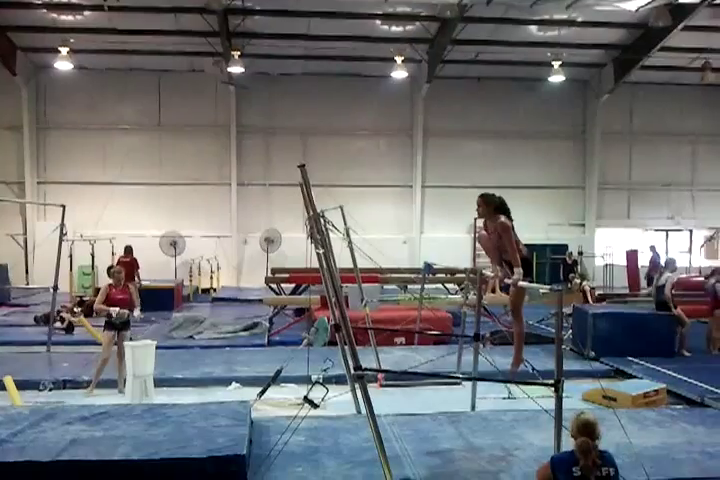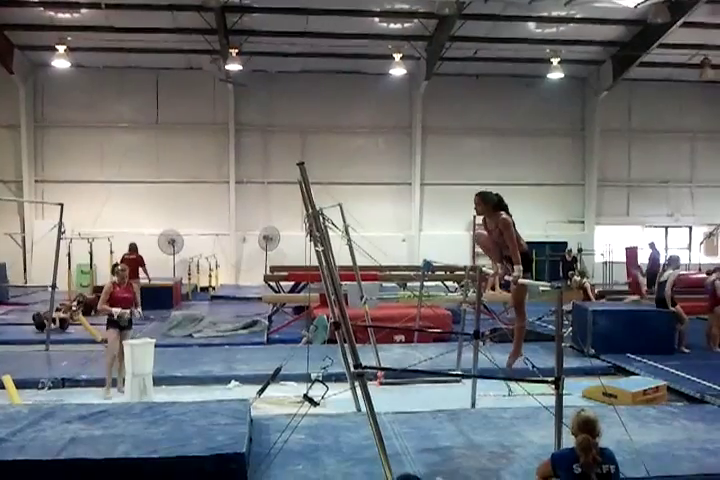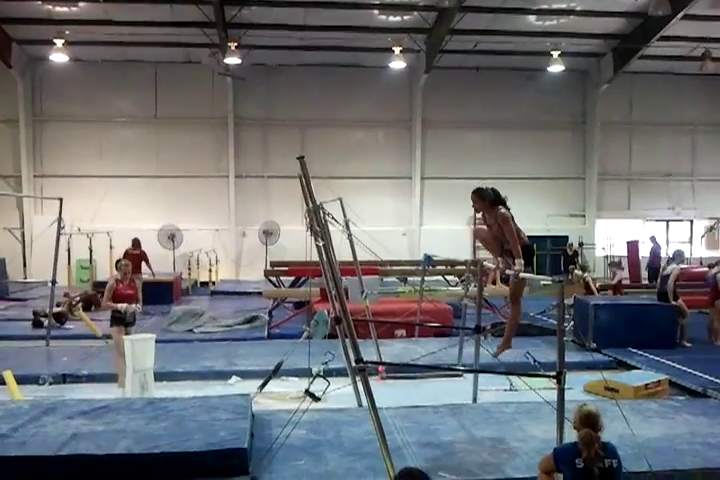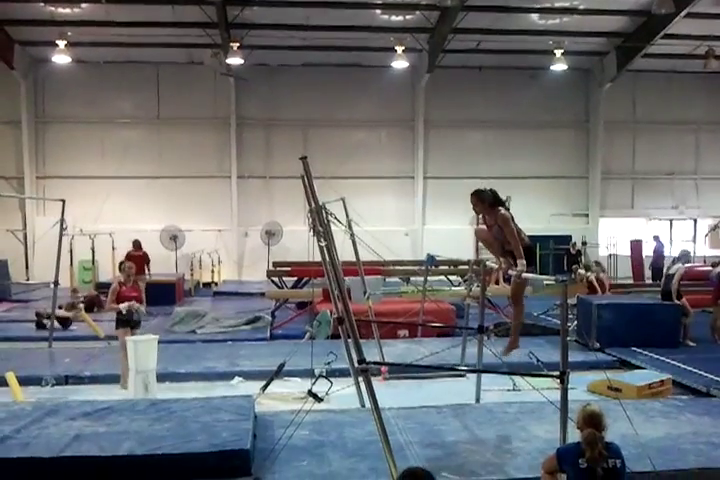
dt=0.2s
person 1, frame 1
left shoulder: (502, 223)
right shoulder: (487, 223)
left elbow: (512, 249)
right elbow: (495, 248)
left wrist: (517, 273)
right wrist: (496, 270)
left hip: (521, 263)
right hip: (507, 261)
left knee: (516, 311)
left ankle: (518, 357)
person 1, frame 2
left shoulder: (503, 219)
right shoulder: (485, 221)
left elbow: (513, 245)
right elbow: (494, 244)
left wrist: (518, 270)
right wrist: (497, 266)
left hip: (522, 258)
right hip: (507, 257)
left knee: (518, 306)
left ankle: (516, 351)
person 1, frame 3
left shoulder: (502, 214)
right shoulder: (485, 216)
left elbow: (513, 240)
right elbow: (495, 239)
left wrist: (519, 264)
right wrist: (500, 261)
left hip: (523, 251)
right hip: (508, 251)
left knee: (514, 299)
left ankle: (506, 342)
person 1, frame 4
left shoulder: (502, 215)
right shoulder: (485, 217)
left elbow: (515, 241)
right elbow: (496, 239)
left wrist: (521, 264)
right wrist: (502, 261)
left hip: (524, 252)
right hip: (508, 251)
left knee: (516, 298)
left ankle: (514, 339)
person 2, frame 1
left shoulder: (130, 288)
right shoulder: (107, 288)
left elbow: (137, 306)
right elbow: (96, 306)
left wrist: (135, 312)
right wrist: (114, 310)
left hip: (125, 323)
right hip: (110, 323)
left knee: (122, 354)
right knee: (106, 355)
left ankle: (121, 385)
right ankle: (93, 385)
person 2, frame 2
left shoulder: (133, 286)
right shoulder: (110, 286)
left elbow: (138, 304)
right elbow: (100, 307)
left wrist: (137, 310)
right wrist: (116, 311)
left hip: (127, 322)
right hip: (113, 322)
left knee: (123, 354)
right knee: (113, 353)
left ankle: (120, 384)
right ankle: (108, 386)
person 2, frame 3
left shoulder: (135, 283)
right shoulder: (113, 283)
left elbow: (139, 301)
right elbow: (105, 304)
left wrist: (137, 307)
right wrist: (122, 307)
left hip: (130, 318)
right hip: (117, 319)
right knee: (120, 351)
left ankle: (123, 379)
right ankle: (122, 383)
person 2, frame 4
left shoulder: (138, 285)
right shoulder: (116, 286)
left elbow: (143, 303)
right elbow: (109, 306)
left wrist: (140, 308)
right wrist: (124, 306)
left hip: (135, 320)
right hip: (122, 321)
right knee: (126, 353)
left ankle: (124, 381)
right ankle: (127, 383)
